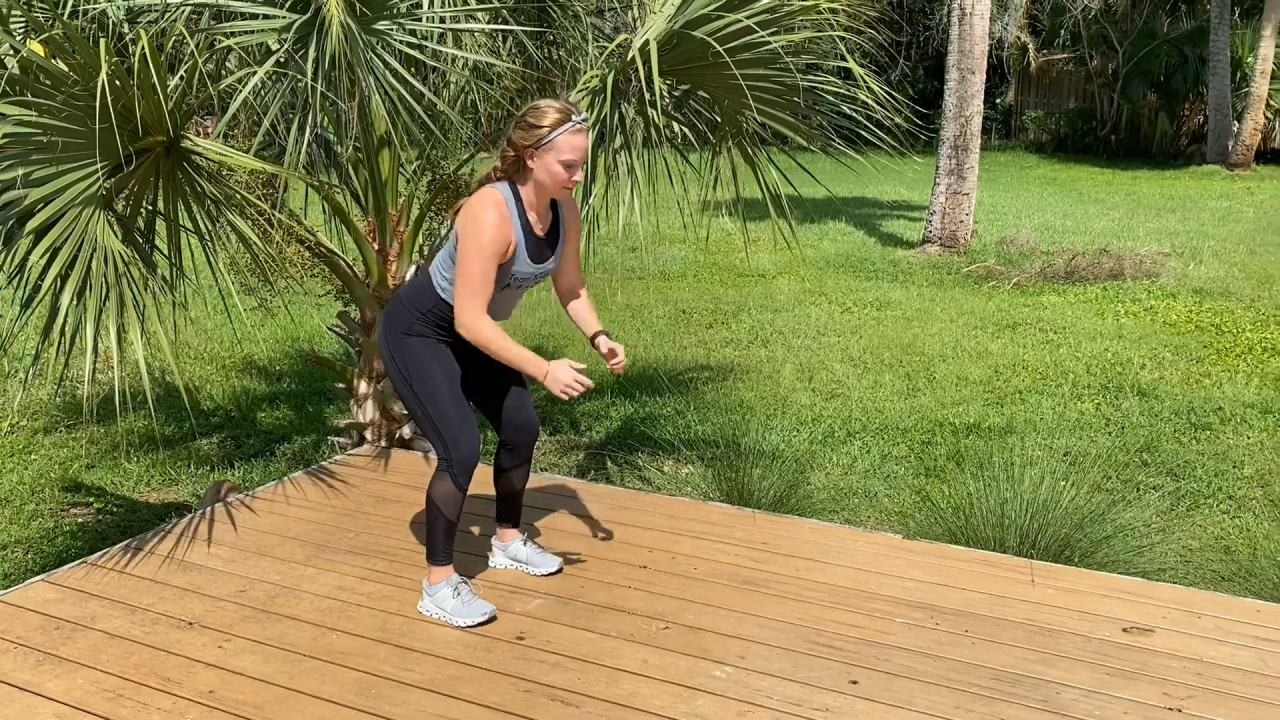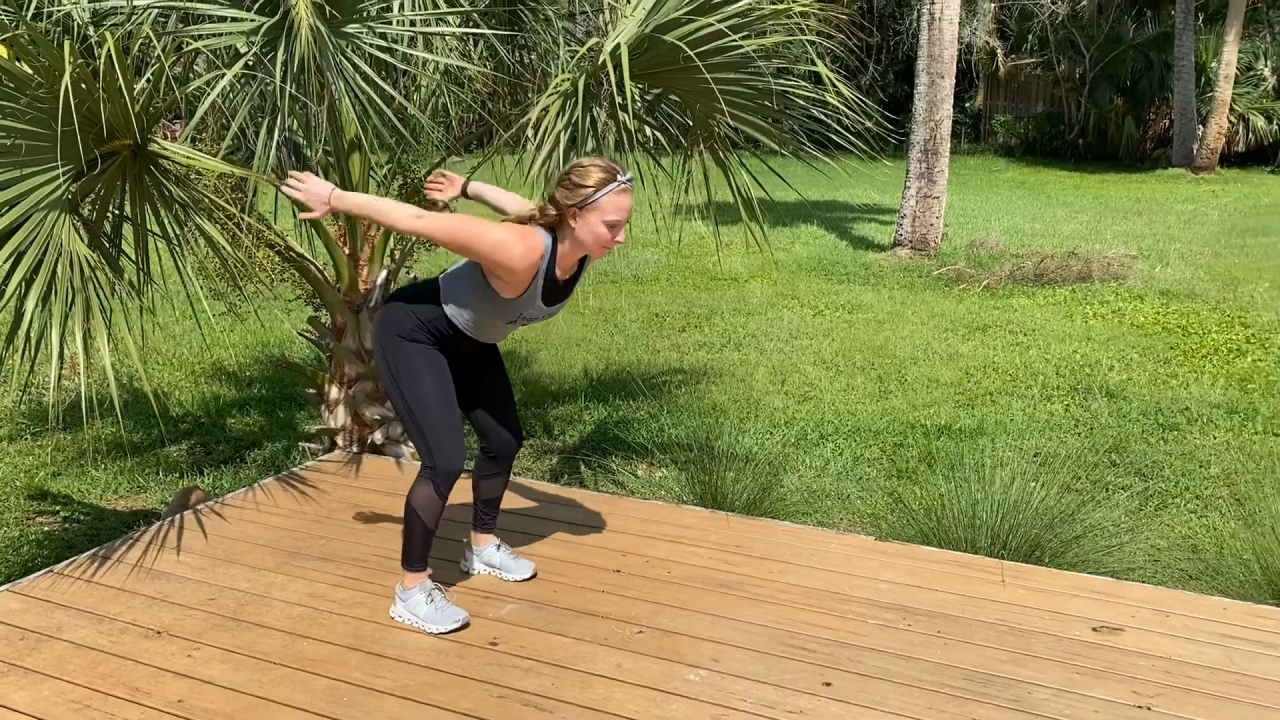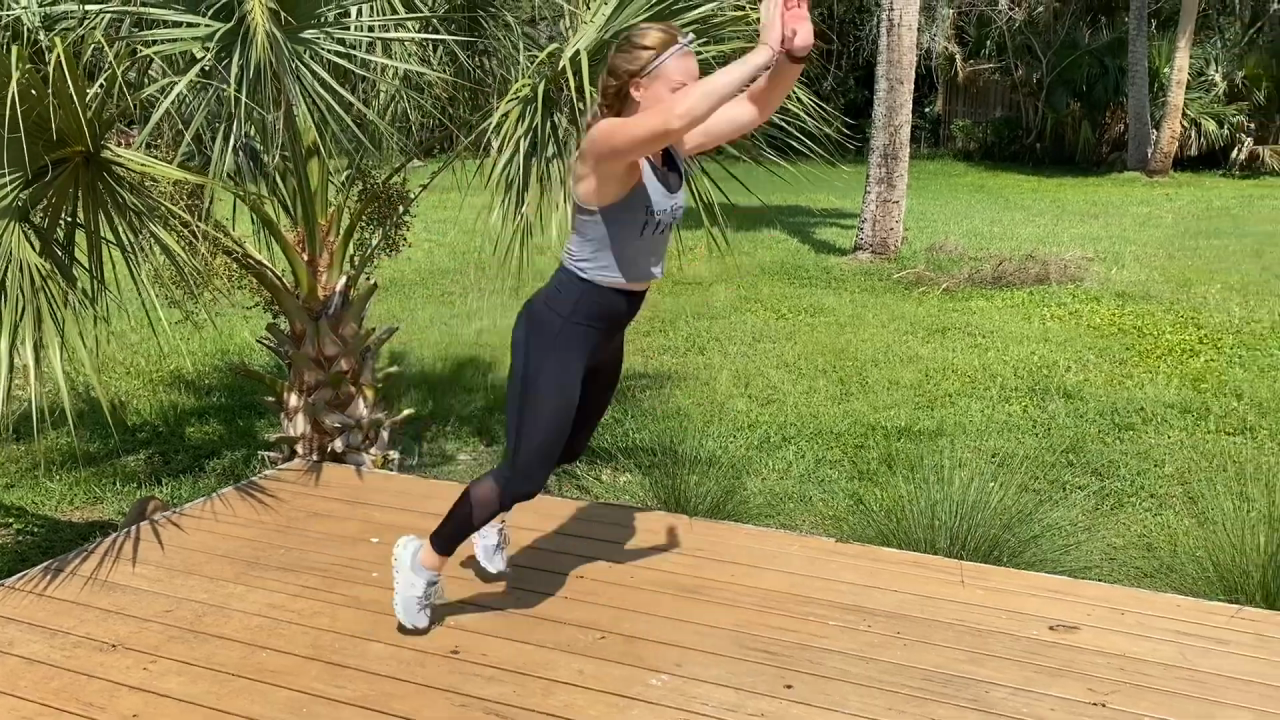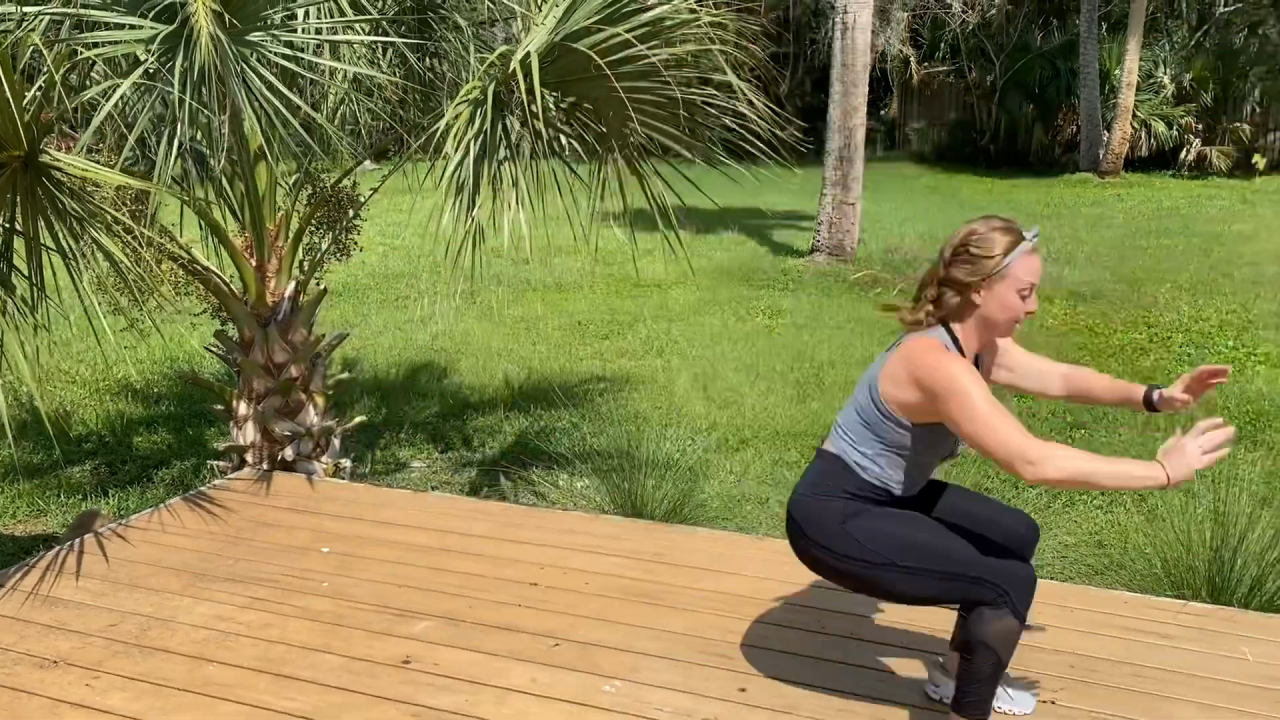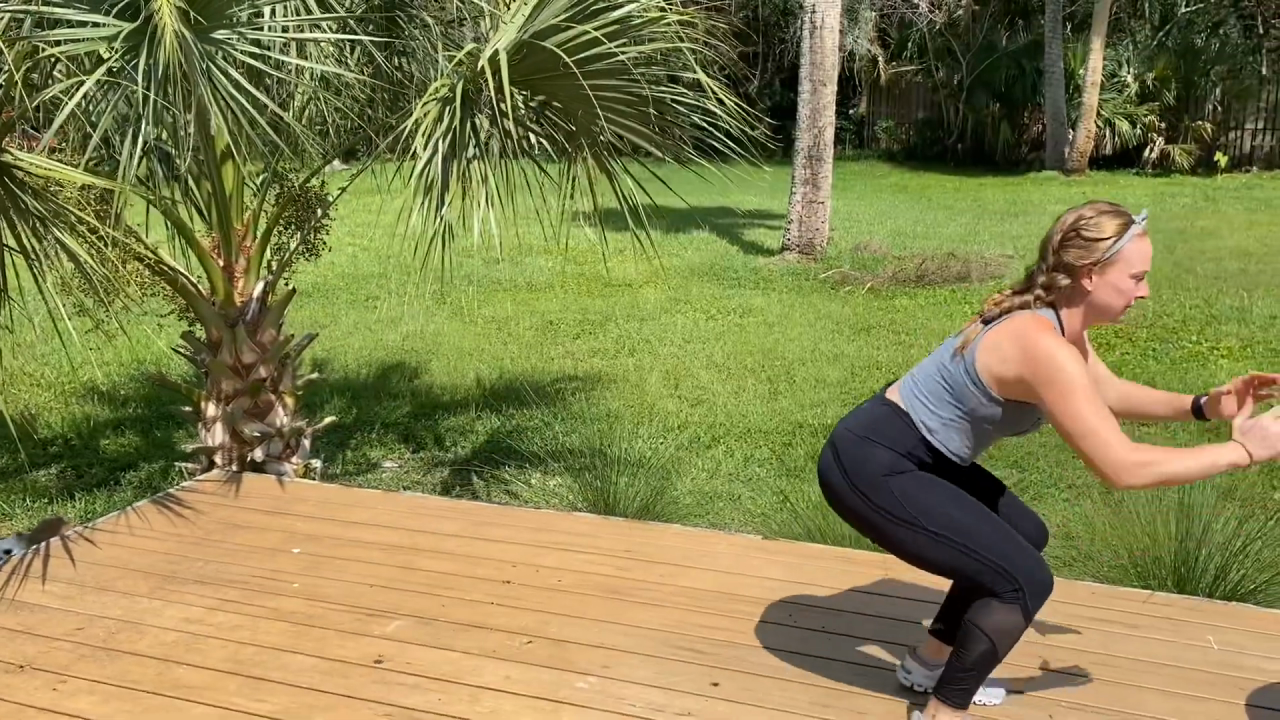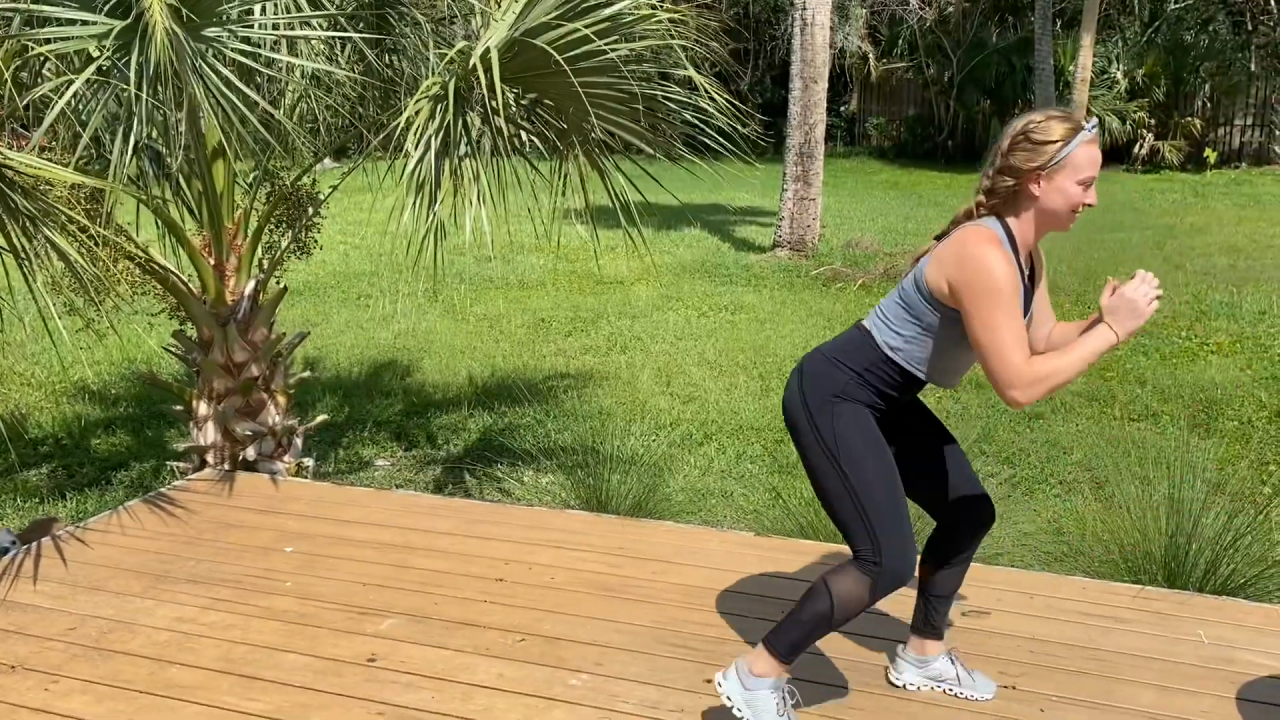
dt=0.5s
person 1, frame 1
left shoulder: (566, 213)
right shoulder: (492, 214)
left elbow: (569, 289)
right elbow: (470, 320)
left wrist: (598, 337)
right wrist: (544, 370)
left hip: (474, 322)
right hip: (417, 329)
left knee: (523, 428)
right knee: (462, 449)
left ankle: (508, 539)
right ankle: (438, 585)
person 1, frame 2
left shoulder: (580, 243)
right shoulder: (521, 251)
left elbow: (527, 209)
right elbow: (416, 219)
left wrist: (467, 188)
right wrist: (333, 199)
left hip: (470, 336)
right hip: (413, 330)
left knee: (505, 440)
right knee: (445, 460)
left ankle: (483, 545)
right ankle: (412, 590)
person 1, frame 3
left shoulder: (665, 145)
right shoulder: (608, 144)
left elbow: (759, 108)
right elbow: (678, 116)
left wrist: (793, 55)
right wrist: (762, 52)
left hip: (602, 332)
right hip: (558, 332)
left knee: (559, 454)
right knee: (523, 471)
left ankle: (483, 521)
right ankle: (425, 556)
person 1, frame 4
left shoulder: (975, 341)
right shoulder: (938, 365)
left elbow: (1059, 378)
right elbow: (1037, 464)
left wrist: (1153, 396)
right wrist: (1160, 472)
left hip: (879, 494)
right hip: (834, 516)
left knee: (1017, 537)
right knee: (1008, 583)
left ankle: (956, 673)
person 1, frame 5
left shoulder: (1053, 321)
right shoulder: (1043, 345)
left elbow: (1113, 395)
right elbow: (1123, 469)
left wrist: (1207, 407)
left hip: (911, 453)
right hip: (869, 468)
left knee: (1023, 541)
right knee: (1025, 579)
left ankle: (929, 661)
person 1, frame 6
left shoulder: (1022, 244)
right shoulder: (985, 255)
left elbow: (1041, 341)
right elbow: (1018, 385)
left wrist: (1104, 320)
right wrist: (1113, 331)
left hip: (880, 397)
right hip: (832, 396)
left knee: (970, 514)
right knee: (889, 560)
left ankle: (922, 655)
